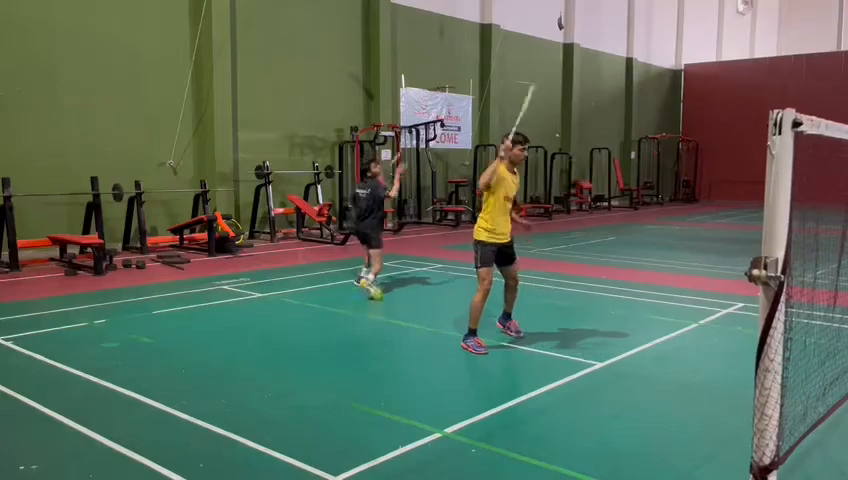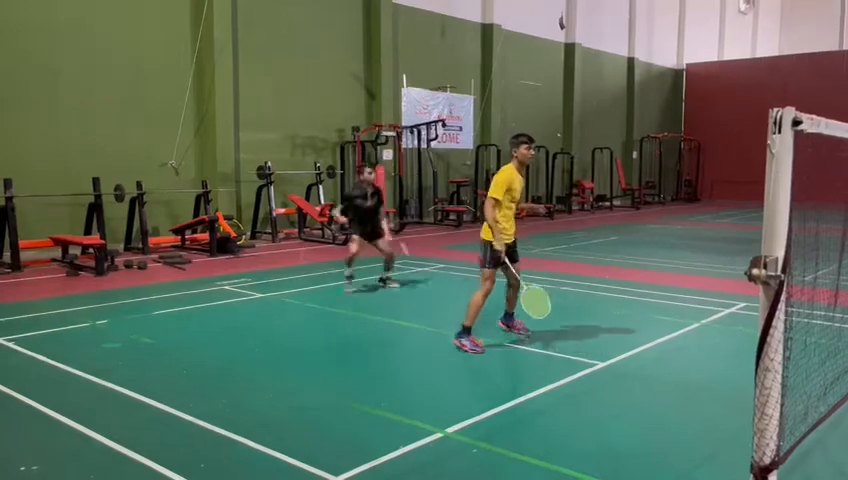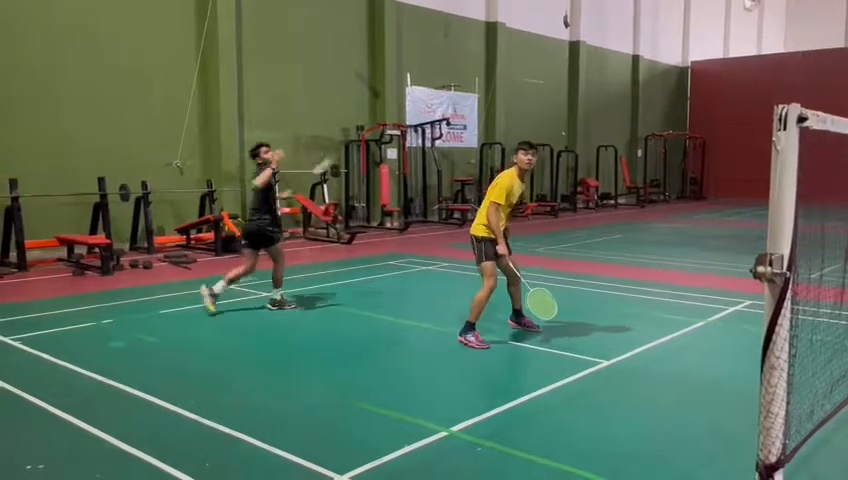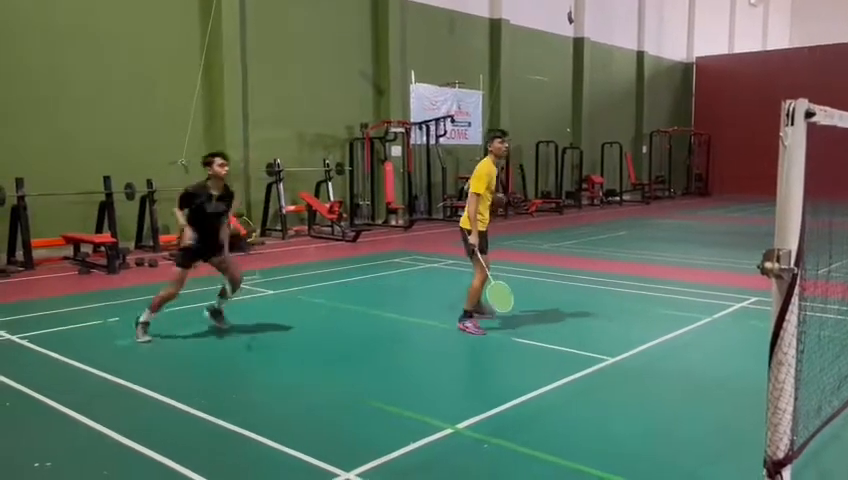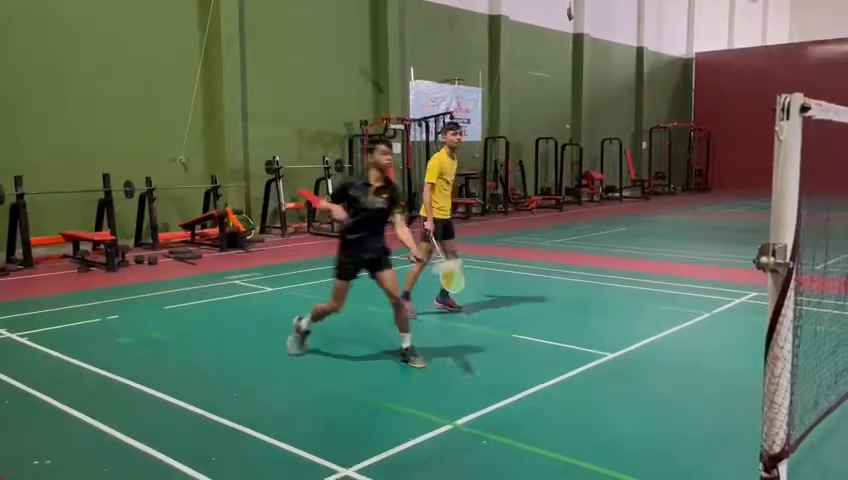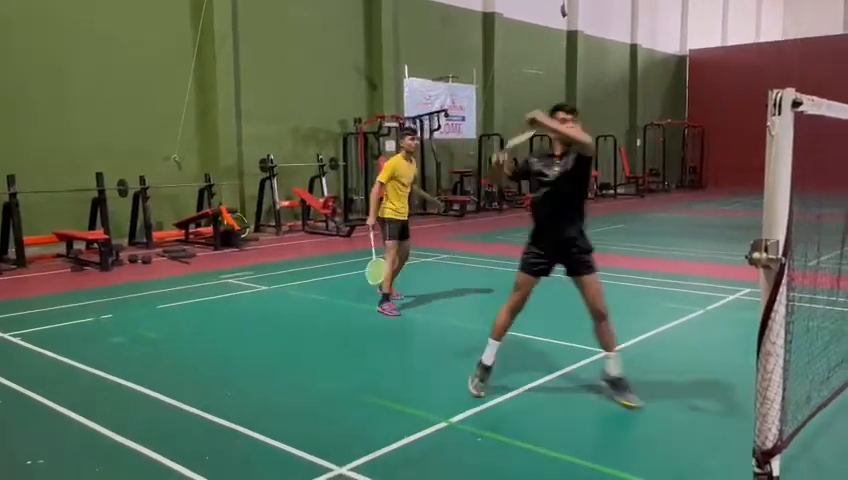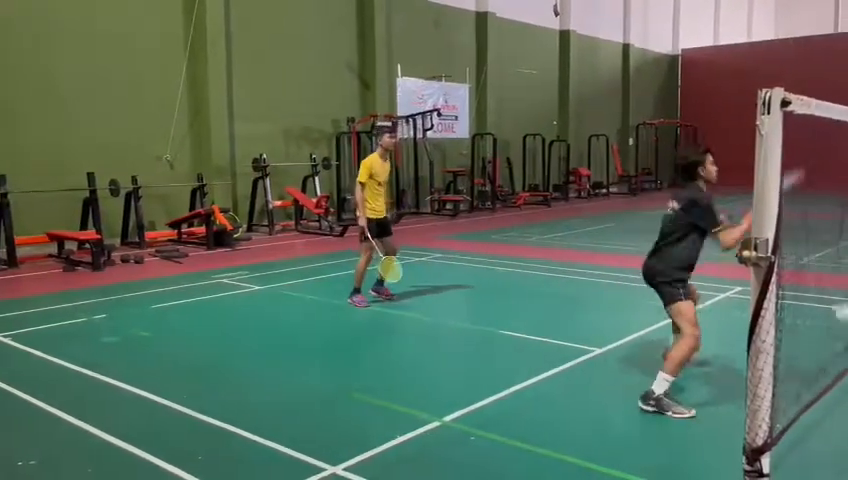
dt=0.7s
person 1, frame 1
left shoulder: (360, 187)
right shoulder: (376, 184)
left elbow: (357, 203)
right elbow: (392, 195)
right wrist: (397, 176)
left hip: (360, 228)
right hip: (372, 229)
left knee: (371, 253)
right knee: (377, 265)
left ankle: (363, 277)
right ankle: (368, 280)
person 1, frame 2
left shoulder: (378, 191)
right shoulder: (352, 193)
left elbow: (381, 214)
right elbow: (336, 212)
left wrist: (386, 233)
right wrist: (340, 218)
left hip: (373, 228)
right hip: (357, 228)
left knee: (389, 253)
right knee: (354, 251)
left ankle: (386, 278)
right ankle: (348, 274)
person 1, frame 3
left shoulder: (264, 172)
right shoulder: (264, 172)
right elbow: (257, 184)
left wrist: (278, 196)
right wrist: (273, 166)
left hip: (252, 226)
right hip: (263, 226)
left knee: (247, 267)
right knee: (279, 261)
left ankle: (212, 292)
right ankle: (277, 299)
person 1, frame 4
left shoulder: (228, 194)
right shoulder: (194, 191)
right elbow: (178, 210)
left wrist: (225, 246)
right wrist: (185, 229)
left hip: (212, 243)
right hip: (191, 245)
left knee: (236, 278)
right knee: (173, 291)
left ankle: (216, 308)
right ankle: (144, 321)
person 1, frame 5
left shoulder: (391, 190)
right shoulder: (351, 185)
left elbow: (399, 224)
right elbow: (324, 203)
left wrist: (413, 248)
right wrist: (334, 209)
left hip: (377, 252)
right hip: (350, 250)
left knee: (397, 298)
right knee: (335, 306)
left ankle: (406, 347)
right ankle: (303, 326)
person 1, frame 6
left shoulder: (580, 156)
right shoulder: (536, 161)
left elbow: (587, 141)
right elbow: (507, 181)
left wrist: (545, 121)
right wrist: (501, 164)
left hip: (573, 243)
right hip: (540, 242)
left knee: (598, 311)
right knee: (515, 306)
left ankle: (614, 376)
right ankle: (485, 365)
person 1, frame 7
left shoulder: (687, 195)
right shoulder: (699, 200)
right elbow: (727, 242)
left wrist: (717, 223)
right wrist: (747, 222)
left hip: (661, 267)
right hip: (667, 271)
left knee: (692, 301)
right knee: (692, 335)
left ankle: (676, 353)
right ankle: (655, 395)
person 2, frame 1
left shoulder: (515, 175)
right shoulder: (498, 171)
right elbow: (482, 185)
left wrist: (519, 220)
right wrist: (499, 158)
left hip: (505, 238)
right hip: (486, 238)
left knee: (513, 281)
right knee: (485, 287)
left ankle: (506, 319)
right ankle: (470, 337)
person 2, frame 2
left shoulder: (520, 176)
right shoulder: (505, 174)
right elbow: (488, 208)
left wrist: (529, 207)
right wrist: (497, 240)
left hip: (509, 238)
right hip: (493, 239)
left knee: (515, 281)
right knee: (486, 288)
left ankle: (508, 320)
right ankle: (463, 334)
person 2, frame 3
left shoulder: (521, 182)
right shoulder: (506, 179)
right elbow: (491, 212)
right wrist: (501, 243)
left hip: (497, 233)
right hip: (483, 234)
left knee: (514, 275)
right knee: (490, 283)
left ankle: (517, 316)
right ankle: (468, 330)
person 2, frame 4
left shoulder: (494, 167)
right shoulder: (484, 169)
right elbow: (471, 202)
left wrist: (495, 196)
right wrist: (474, 234)
left hip: (481, 226)
right hip: (472, 228)
left knee: (482, 269)
right knee: (482, 272)
left ankle: (477, 304)
right ankle: (466, 318)
person 2, frame 5
left shoulder: (454, 159)
right shoulder: (437, 160)
right elbow: (427, 190)
right wrist: (429, 219)
left hip: (446, 216)
right hip: (433, 217)
left knee: (453, 257)
right knee: (423, 259)
left ankle: (443, 296)
right ankle: (405, 298)
person 2, frame 6
left shoulder: (413, 163)
right shoulder: (392, 163)
right elbow: (376, 189)
left wrist: (431, 198)
right wrist: (372, 215)
left hip: (403, 216)
right hip: (389, 215)
left knee: (404, 254)
right knee: (391, 256)
left ankle: (387, 286)
right ankle: (384, 301)
person 2, frame 7
left shoulder: (387, 163)
right shoulder: (369, 162)
right elbow: (359, 190)
right wrist: (362, 216)
left hip: (382, 215)
right hip: (368, 216)
left knee: (391, 251)
right knee: (367, 254)
left ankle: (379, 286)
right ankle: (355, 293)
